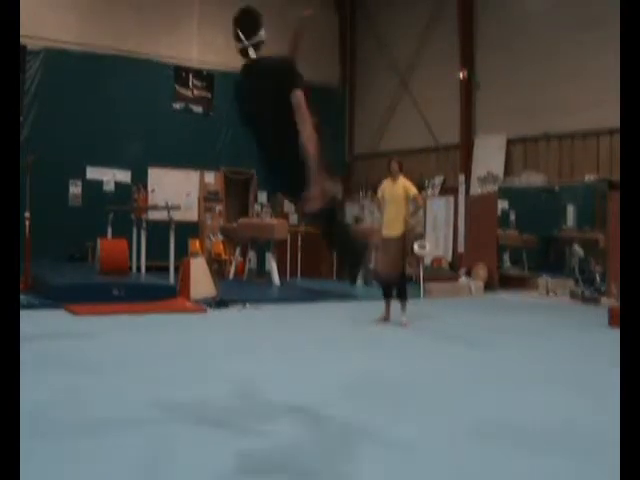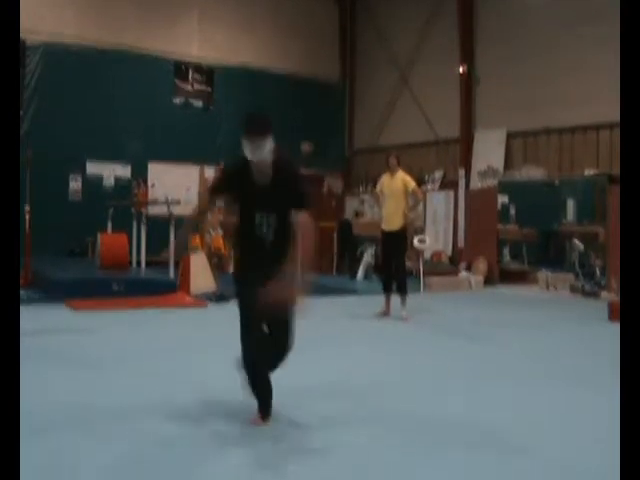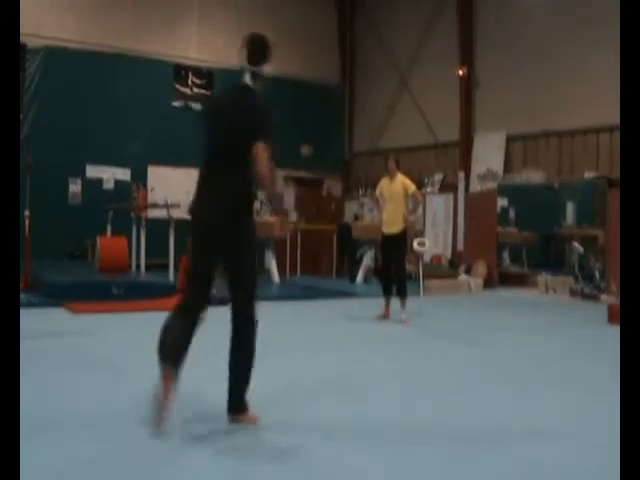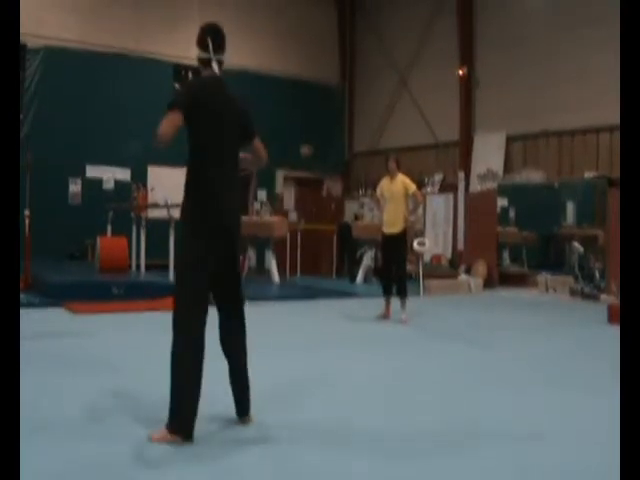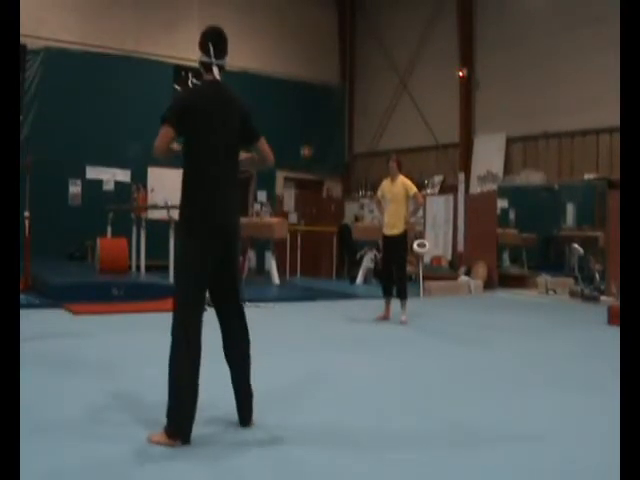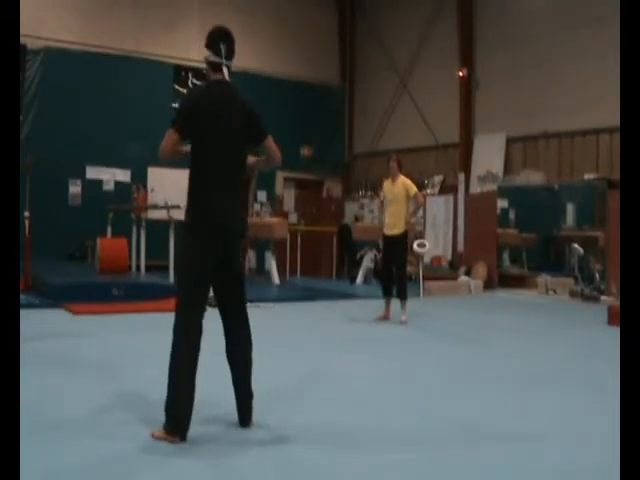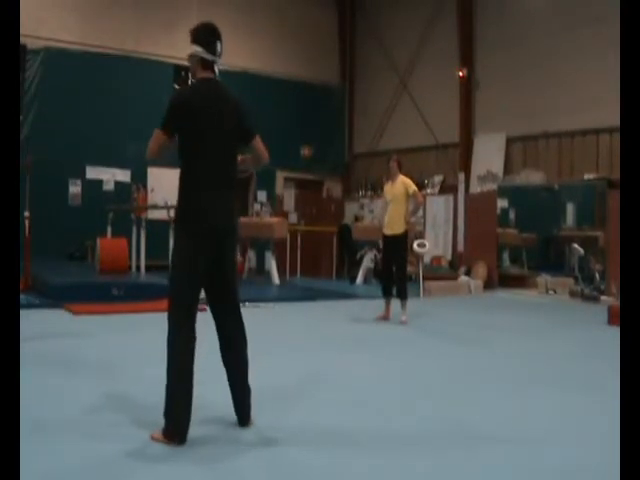
dt=0.3s
person 1, frame 1
left shoulder: (243, 86)
right shoulder: (283, 69)
right elbow: (303, 120)
right wrist: (315, 179)
left hip: (280, 176)
right hip: (298, 165)
person 1, frame 2
left shoulder: (288, 175)
right shoulder: (234, 173)
left elbow: (305, 233)
right elbow: (206, 197)
left wrist: (290, 281)
left hip: (281, 260)
right hip: (250, 259)
left knee: (281, 339)
right knee: (252, 337)
right ankle: (263, 407)
person 1, frame 3
left shoulder: (222, 102)
right shoulder: (255, 110)
right elbow: (263, 169)
right wrist: (277, 200)
left hip: (206, 217)
right hip: (233, 222)
left knee: (194, 299)
right knee: (244, 314)
left ankle: (169, 373)
right ankle: (237, 407)
person 1, frame 4
left shoulder: (194, 90)
right shoulder: (235, 102)
left elbow: (164, 135)
right elbow: (260, 158)
left wrist: (177, 117)
left hip: (201, 216)
right hip: (230, 216)
left knee: (189, 316)
right knee: (232, 309)
left ankle: (180, 425)
right ankle: (243, 406)
person 1, frame 5
left shoulder: (190, 98)
right shoulder: (236, 106)
left elbow: (159, 148)
right elbow: (267, 158)
left wrist: (182, 144)
left hip: (197, 220)
right hip: (228, 221)
left knee: (187, 319)
right knee: (232, 312)
left ankle: (178, 427)
right ankle: (245, 410)
person 1, frame 6
left shoulder: (196, 99)
right shoulder: (244, 106)
left elbow: (166, 151)
right elbow: (275, 157)
left hip: (202, 221)
right hip: (234, 222)
left knee: (188, 317)
right knee: (235, 314)
left ankle: (176, 423)
right ankle: (245, 410)
person 1, frame 7
left shoulder: (185, 98)
right shoulder: (232, 104)
left elbow: (153, 151)
right elbow: (262, 157)
left hip: (193, 222)
right hip: (225, 223)
left knee: (182, 319)
right knee: (229, 312)
left ankle: (175, 427)
right ankle: (243, 409)
person 2, frame 1
left shoulder: (405, 184)
right shoulder: (384, 184)
left elbow: (419, 202)
left wrist: (409, 217)
left hip: (400, 233)
right hip: (386, 233)
left knee: (399, 273)
right knee: (384, 273)
left ankle: (403, 312)
right ankle: (387, 312)
person 2, frame 2
left shoulder: (404, 178)
right shoulder: (383, 178)
left elbow: (418, 195)
left wrist: (409, 210)
left hip: (399, 227)
right hip: (385, 227)
left knee: (399, 266)
right knee: (385, 266)
left ankle: (403, 307)
right ankle: (387, 306)
person 2, frame 3
left shoulder: (403, 181)
right shoulder: (382, 182)
left elbow: (418, 198)
left wrist: (409, 214)
left hip: (399, 230)
right hip: (385, 230)
left knee: (399, 270)
right knee: (385, 270)
left ankle: (403, 310)
right ankle: (386, 309)
person 2, frame 4
left shoulder: (404, 181)
right shoulder: (383, 182)
left elbow: (419, 198)
left wrist: (409, 214)
left hip: (399, 230)
right hip: (386, 230)
left knee: (400, 270)
right knee: (385, 270)
left ankle: (403, 309)
right ankle: (387, 309)
person 2, frame 5
left shoulder: (405, 182)
right shoulder: (384, 183)
left elbow: (420, 201)
right elbow: (378, 200)
left wrist: (410, 216)
left hip: (400, 232)
right hip: (386, 231)
left knee: (400, 271)
right knee: (385, 271)
left ankle: (403, 311)
right ankle: (386, 310)
person 2, frame 6
left shoulder: (405, 182)
right shoulder: (385, 184)
left elbow: (420, 201)
left wrist: (410, 216)
right wrist: (382, 219)
left hip: (400, 232)
right hip: (387, 232)
left knee: (400, 272)
right knee: (385, 271)
left ankle: (403, 311)
right ankle: (386, 310)
person 2, frame 7
left shoulder: (405, 182)
right shoulder: (387, 185)
left elbow: (419, 199)
left wrist: (409, 216)
right wrist: (385, 222)
left hip: (400, 233)
right hip: (387, 232)
left knee: (400, 271)
right knee: (385, 271)
left ankle: (403, 311)
right ankle: (387, 310)
